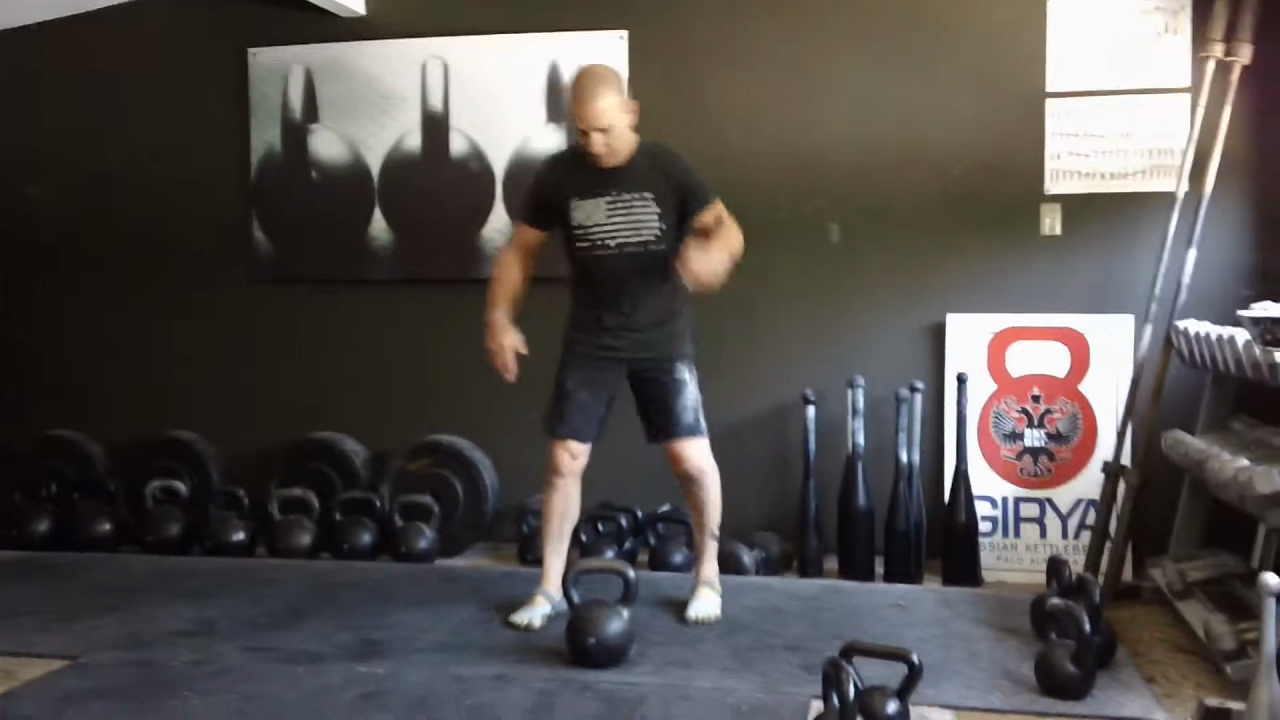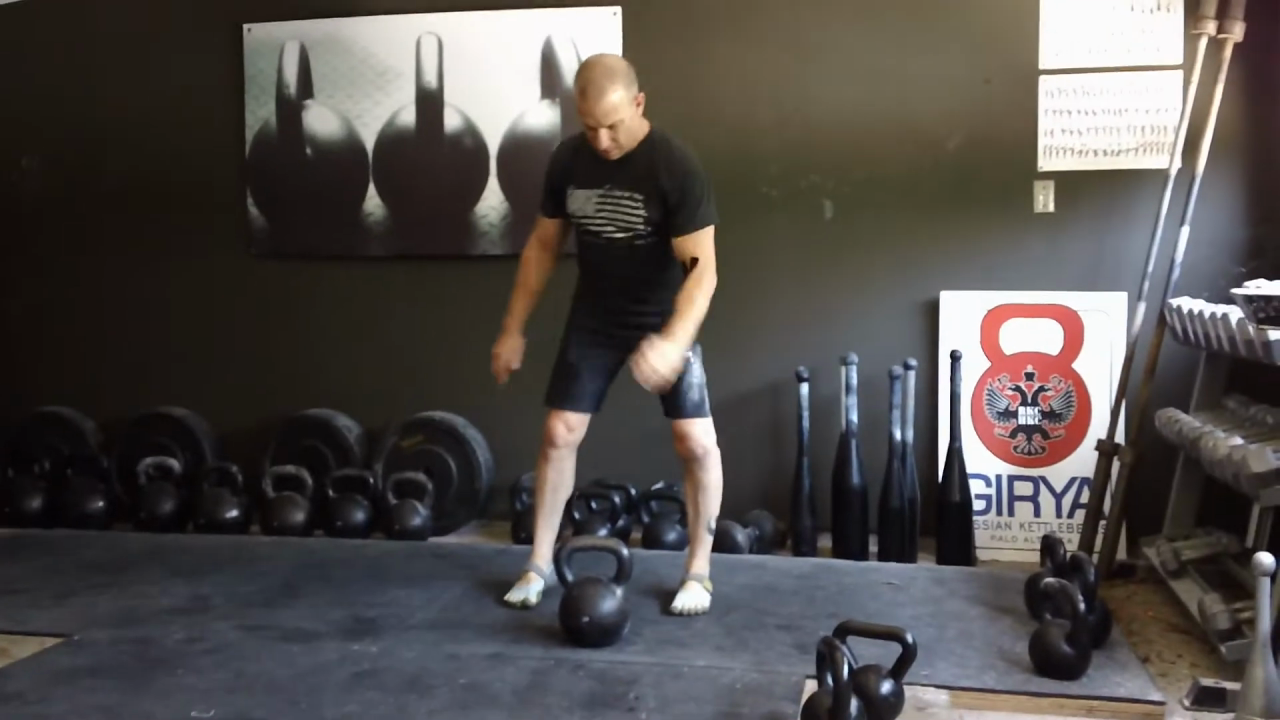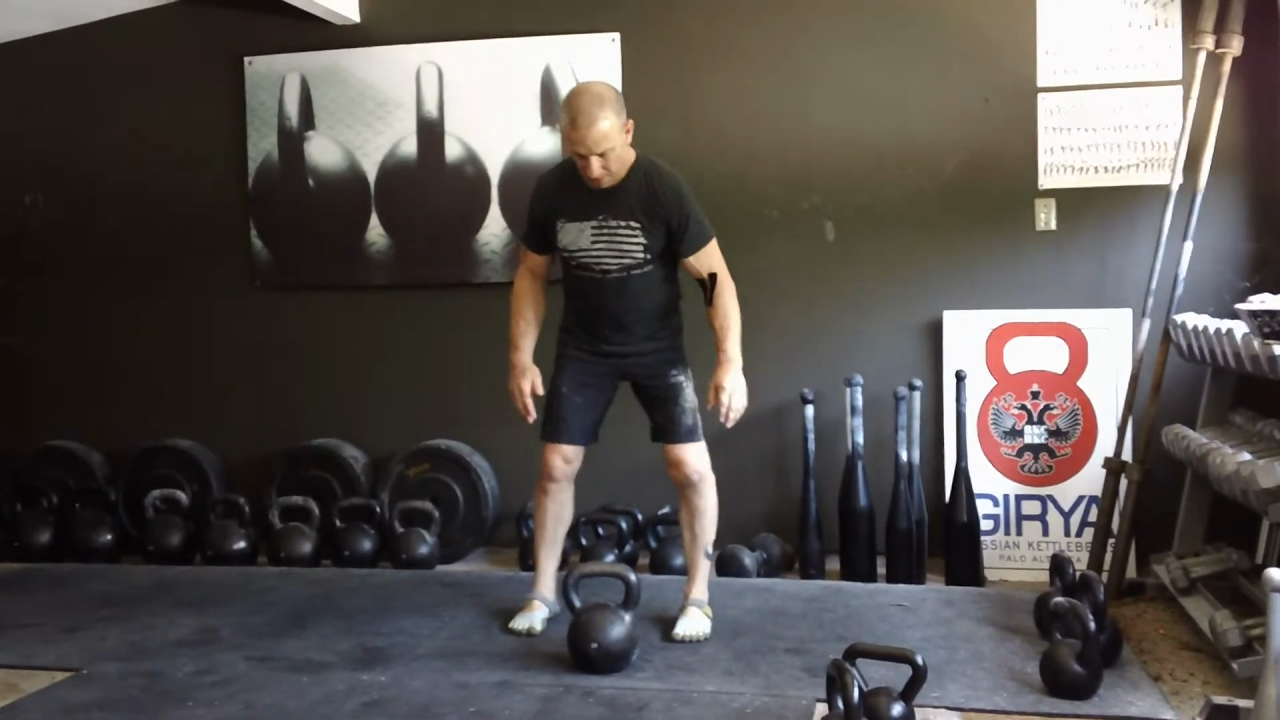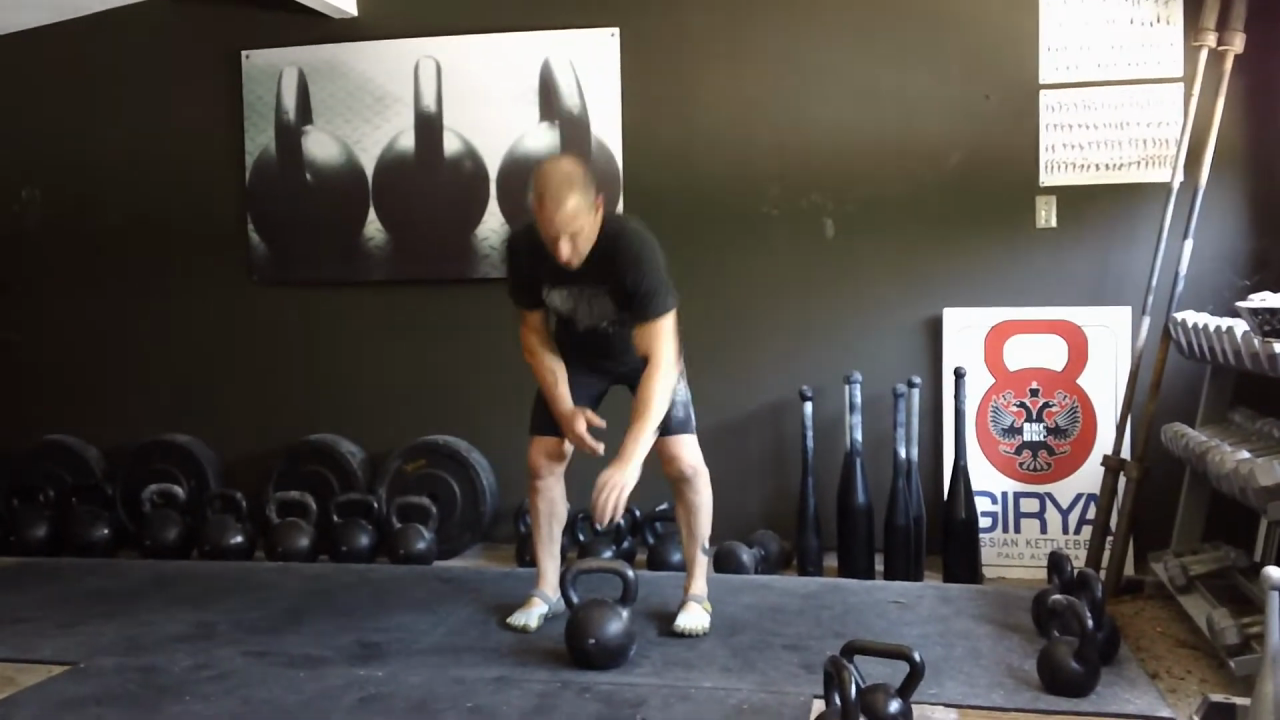
dt=0.7s
person 1, frame 1
left shoulder: (668, 170)
right shoulder: (557, 175)
left elbow: (725, 229)
right elbow: (519, 249)
left wrist: (714, 252)
right wrist: (499, 318)
left hip: (661, 341)
right hip: (589, 342)
left knee: (693, 460)
right knee: (563, 462)
left ankle: (707, 577)
right ankle: (550, 589)
person 1, frame 2
left shoulder: (674, 166)
right shoulder: (567, 159)
left elbow: (701, 267)
right elbow: (544, 244)
left wrist: (673, 341)
right wrist: (513, 328)
left hip: (662, 322)
right hip: (594, 318)
left knee: (696, 441)
right knee: (558, 435)
left ankle: (698, 572)
right ankle: (540, 564)
person 1, frame 3
left shoulder: (664, 190)
right shoulder: (551, 190)
left elbow: (715, 278)
right elbow: (531, 275)
left wrist: (730, 362)
right wrist: (521, 358)
left hip: (657, 348)
right hip: (582, 349)
left knee: (690, 467)
right knee: (555, 466)
left ankle: (697, 597)
right ankle: (543, 593)
person 1, frame 4
left shoulder: (633, 248)
right shoulder: (524, 249)
left elbow: (659, 361)
right elbow: (535, 333)
left wrist: (629, 461)
right wrist: (563, 409)
left hip: (649, 347)
right hip: (576, 353)
left knee: (683, 463)
right knee: (542, 462)
left ankle: (696, 594)
right ankle: (547, 591)
